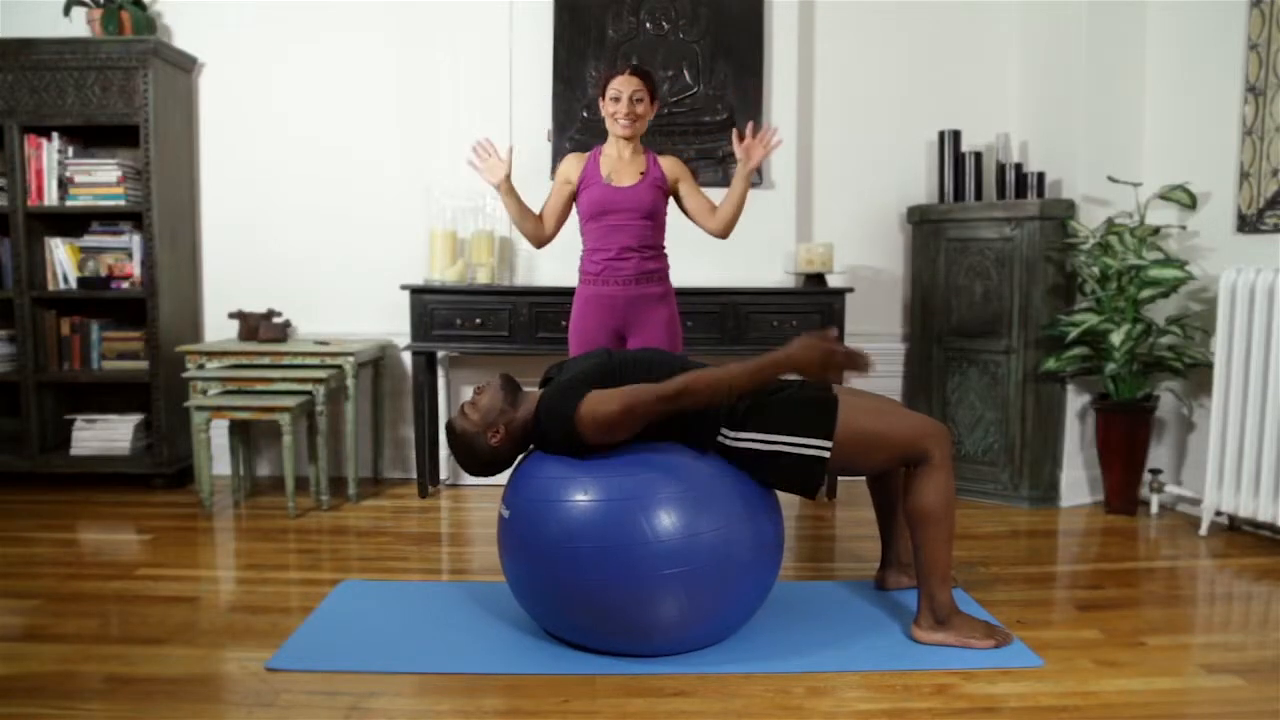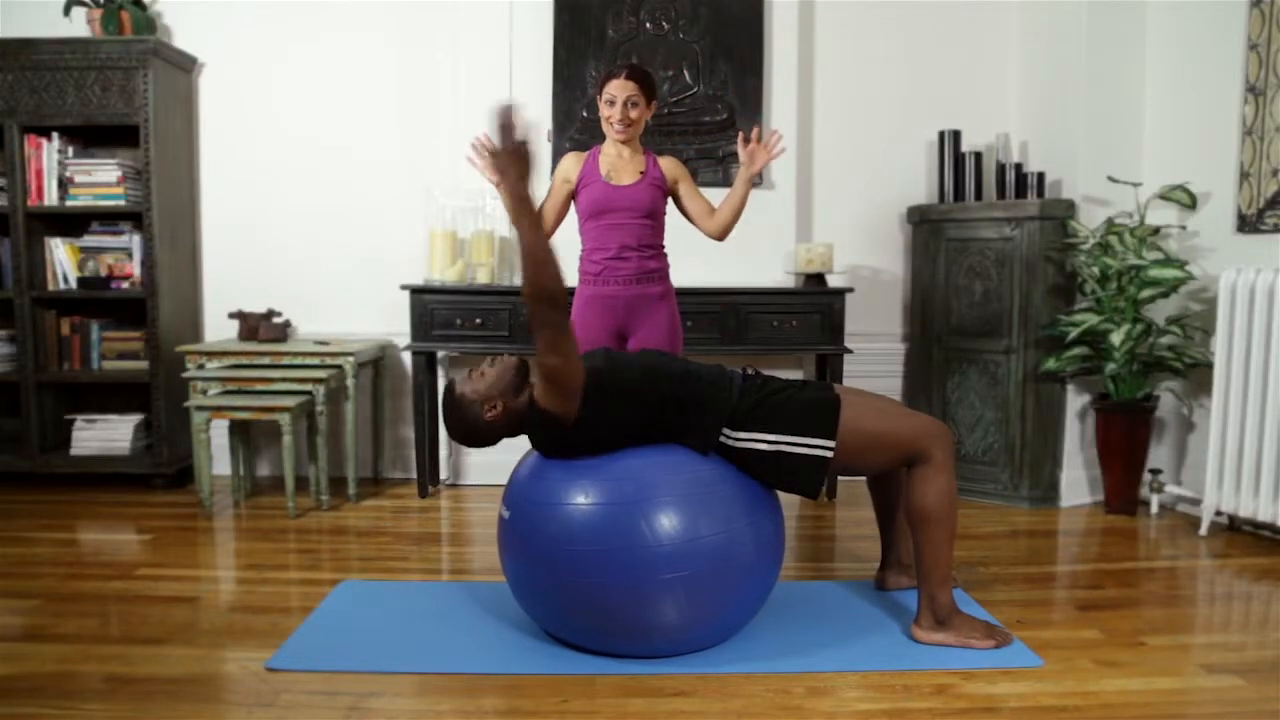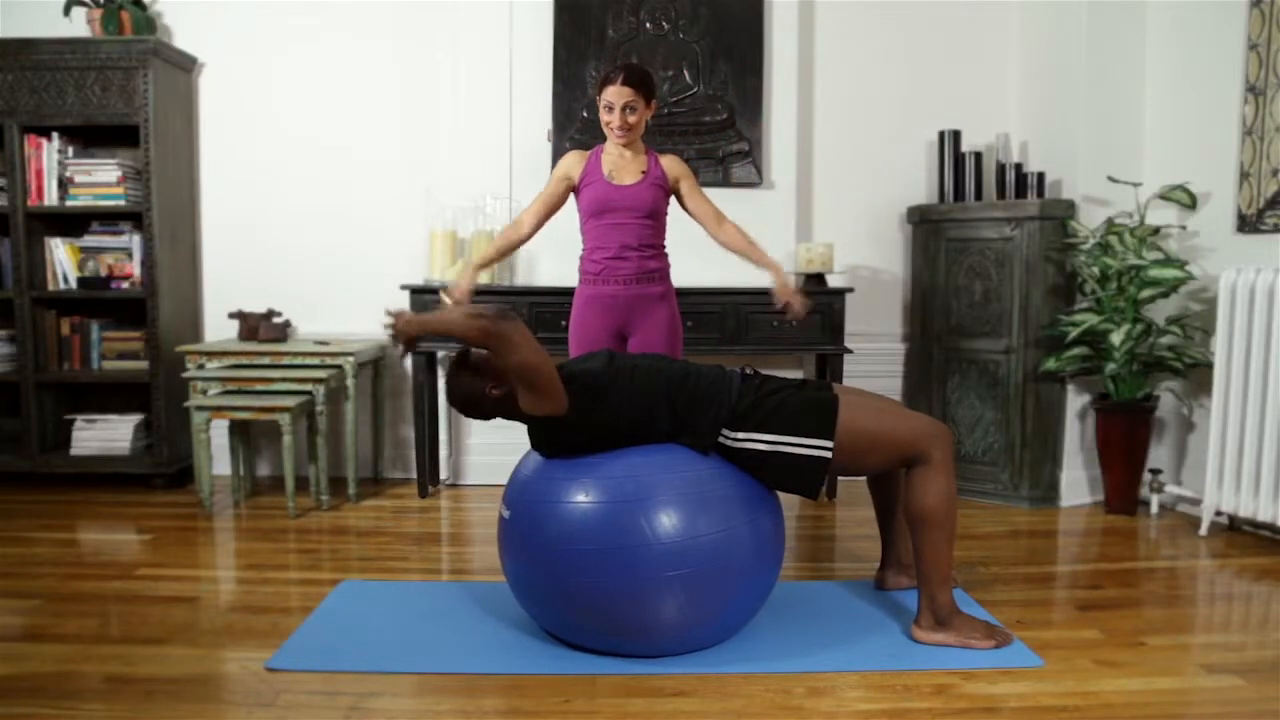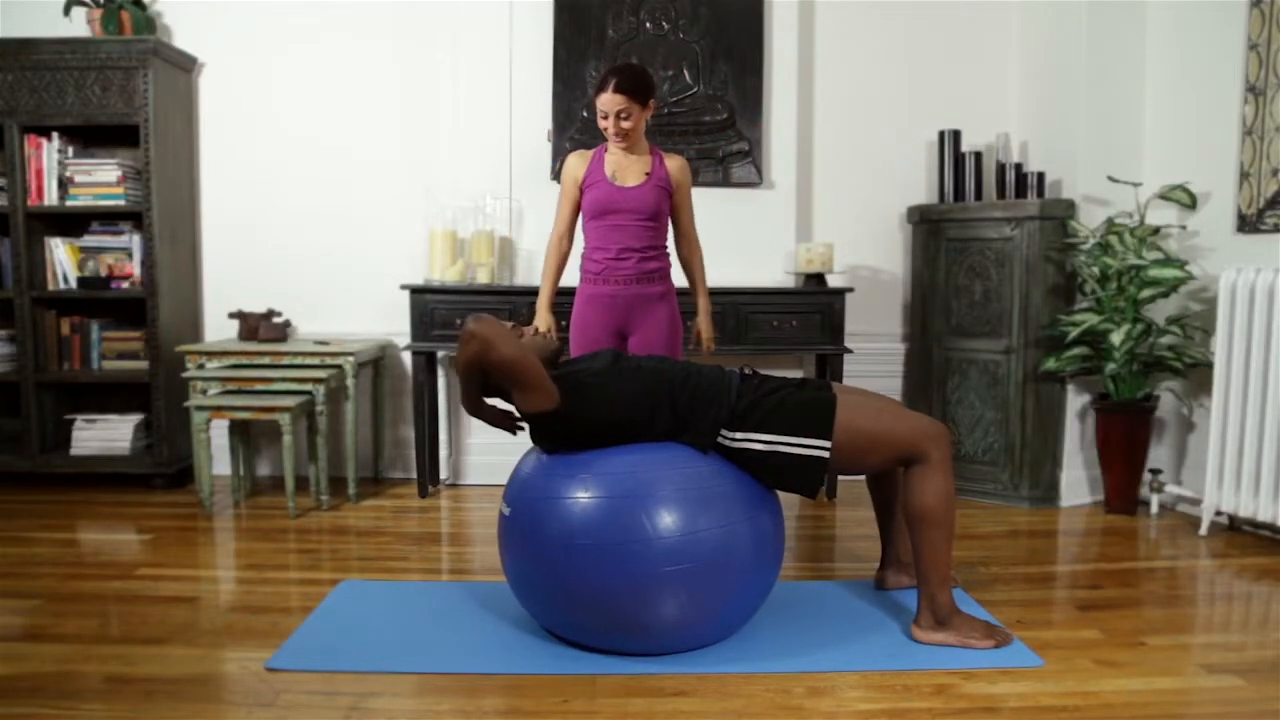
dt=0.5s
person 1, frame 1
left shoulder: (554, 392)
right shoulder: (567, 419)
right elbow: (674, 395)
right wrist: (784, 360)
left hip: (739, 400)
right hip: (741, 421)
left knee: (895, 428)
right knee: (929, 441)
left ankle: (899, 563)
right ankle: (938, 615)
person 1, frame 2
left shoulder: (560, 403)
right shoulder: (555, 417)
right elbow: (546, 303)
right wrist: (517, 192)
left hip: (744, 398)
right hip: (741, 422)
left knee: (905, 436)
right knee: (929, 438)
left ankle: (899, 565)
right ankle: (938, 617)
person 1, frame 3
left shoulder: (557, 397)
right shoulder: (550, 414)
right elbow: (498, 320)
right wrist: (420, 322)
left hip: (740, 394)
right hip: (742, 424)
left knee: (896, 431)
right knee: (930, 442)
left ankle: (898, 564)
right ankle: (938, 615)
person 1, frame 4
left shoulder: (559, 381)
right shoulder: (553, 412)
right elbow: (480, 332)
right wrist: (474, 396)
left hip: (739, 394)
right hip: (741, 420)
left knee: (897, 424)
right knee: (930, 439)
left ankle: (898, 564)
right ankle: (938, 615)
person 2, frame 1
left shoulder: (667, 168)
right shoulder: (575, 166)
left elbow: (718, 225)
right elbow: (539, 234)
left wrist: (743, 171)
right wrist: (504, 185)
left hip: (653, 304)
right hip: (594, 304)
person 2, frame 2
left shoulder: (667, 168)
right shoulder: (575, 165)
left elbow: (715, 226)
right elbow: (538, 232)
left wrist: (745, 175)
right wrist: (503, 183)
left hip: (654, 304)
right hip: (594, 304)
person 2, frame 3
left shoulder: (669, 167)
right shoulder: (576, 163)
left elbow: (717, 224)
right elbow: (527, 223)
left wrist: (774, 269)
right wrist: (474, 266)
left hip: (654, 303)
right hip: (594, 303)
person 2, frame 4
left shoulder: (673, 168)
right shoulder: (579, 164)
left elbow: (688, 243)
right elbow: (561, 239)
left wrist: (704, 309)
right wrist: (543, 305)
left hip: (654, 303)
right hip: (595, 302)
